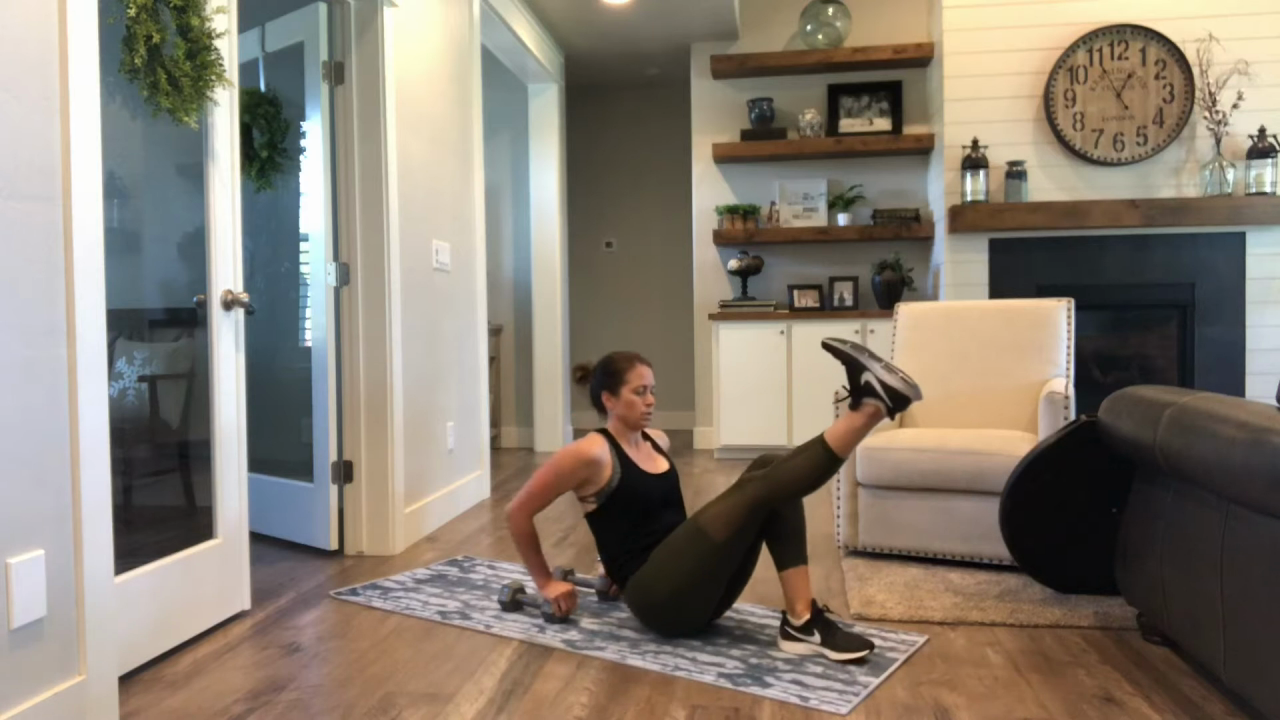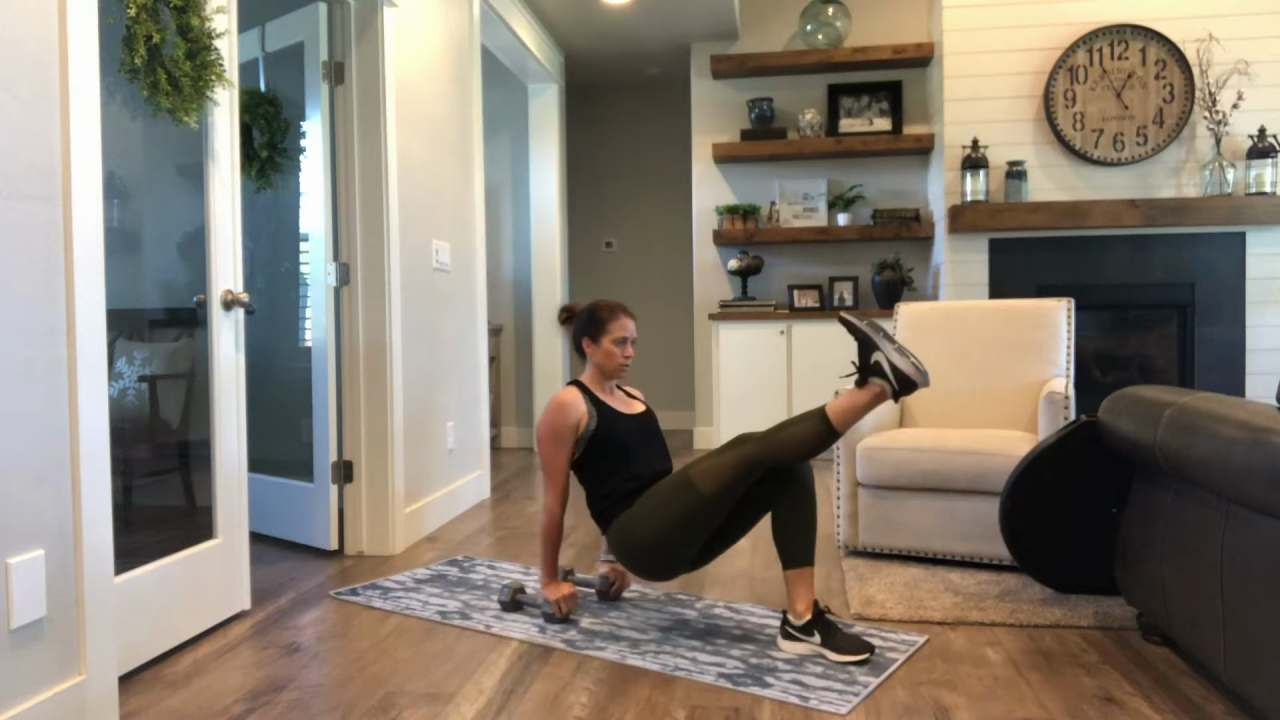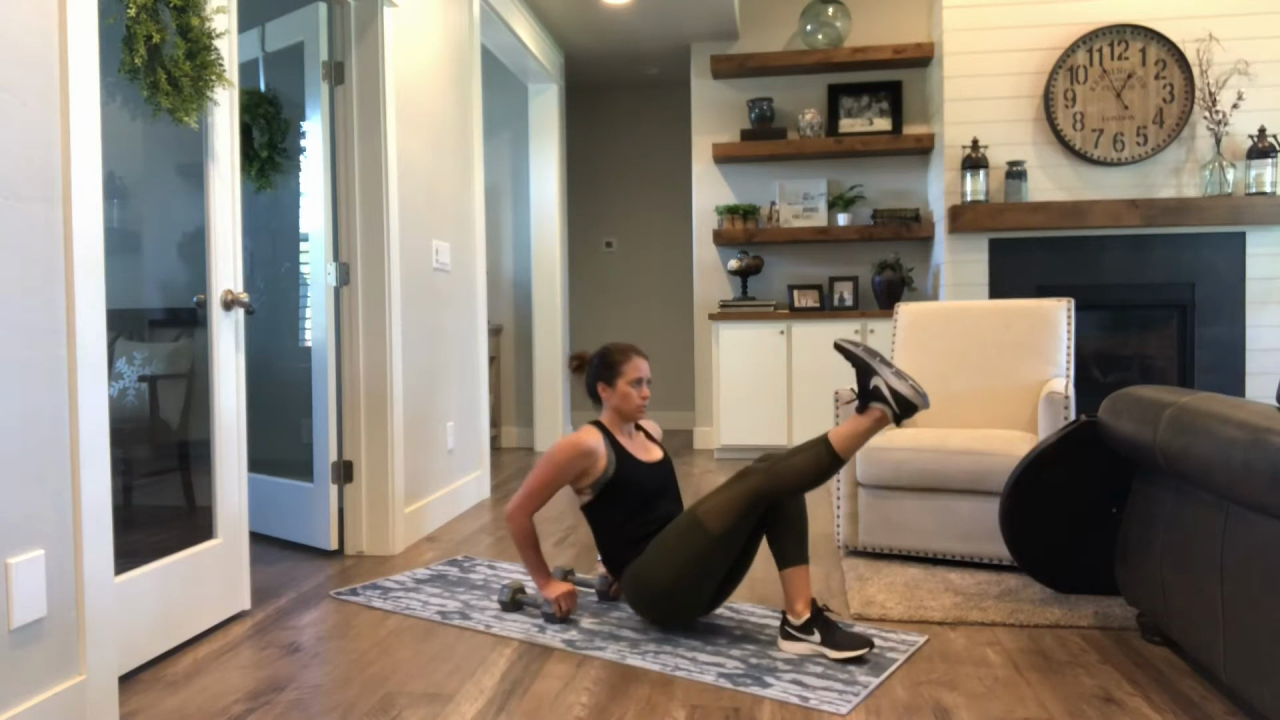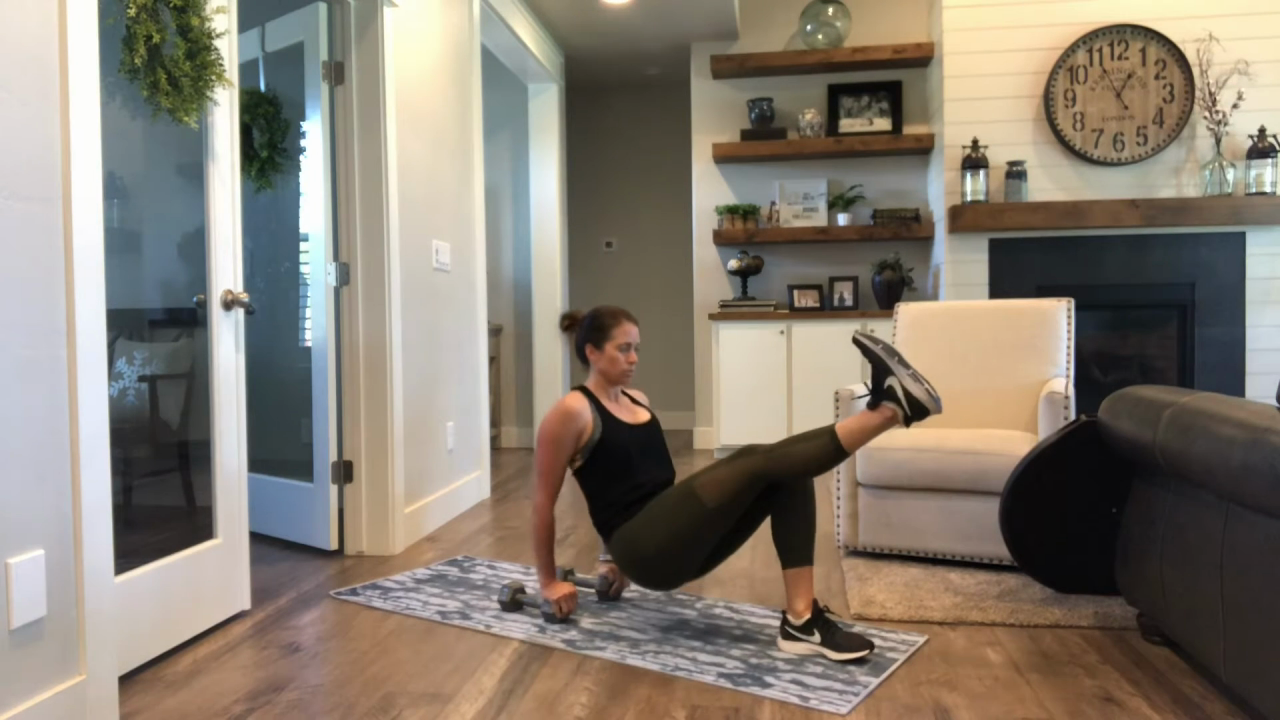
dt=0.7s
person 1, frame 1
left shoulder: (656, 442)
right shoulder: (590, 455)
right elbow: (517, 511)
left wrist: (613, 563)
right wrist: (546, 583)
left hip: (697, 582)
right hip: (659, 596)
left knee: (771, 472)
right knee: (758, 488)
left ankle: (802, 624)
person 1, frame 2
left shoulder: (632, 397)
right shoulder: (567, 407)
right elbow: (554, 500)
left wrist: (611, 559)
right wrist: (550, 581)
left hip: (680, 532)
right hip: (645, 540)
left knee: (787, 468)
right knee: (752, 450)
left ankle: (802, 621)
right ankle: (876, 387)
person 1, frame 3
left shoulder: (649, 433)
right shoulder: (585, 446)
right elbow: (516, 512)
right wrist: (546, 583)
left hip: (691, 575)
right hip: (656, 588)
left knee: (772, 470)
right knee: (755, 482)
left ankle: (801, 623)
person 1, frame 4
left shoulder: (637, 401)
right shoulder: (572, 412)
right elbow: (543, 501)
left wrist: (614, 559)
right wrist: (549, 582)
left hip: (681, 539)
right hip: (646, 551)
left knee: (786, 474)
right knee: (755, 462)
left ankle: (801, 623)
right ankle: (889, 409)
